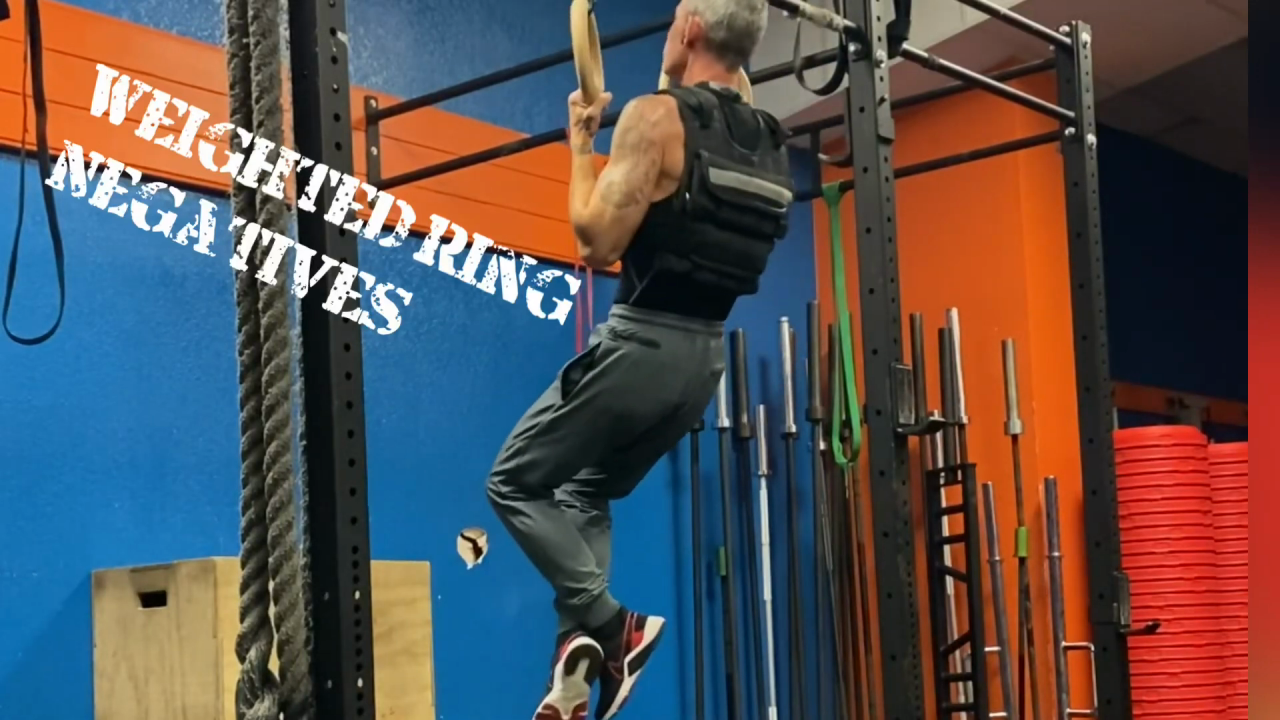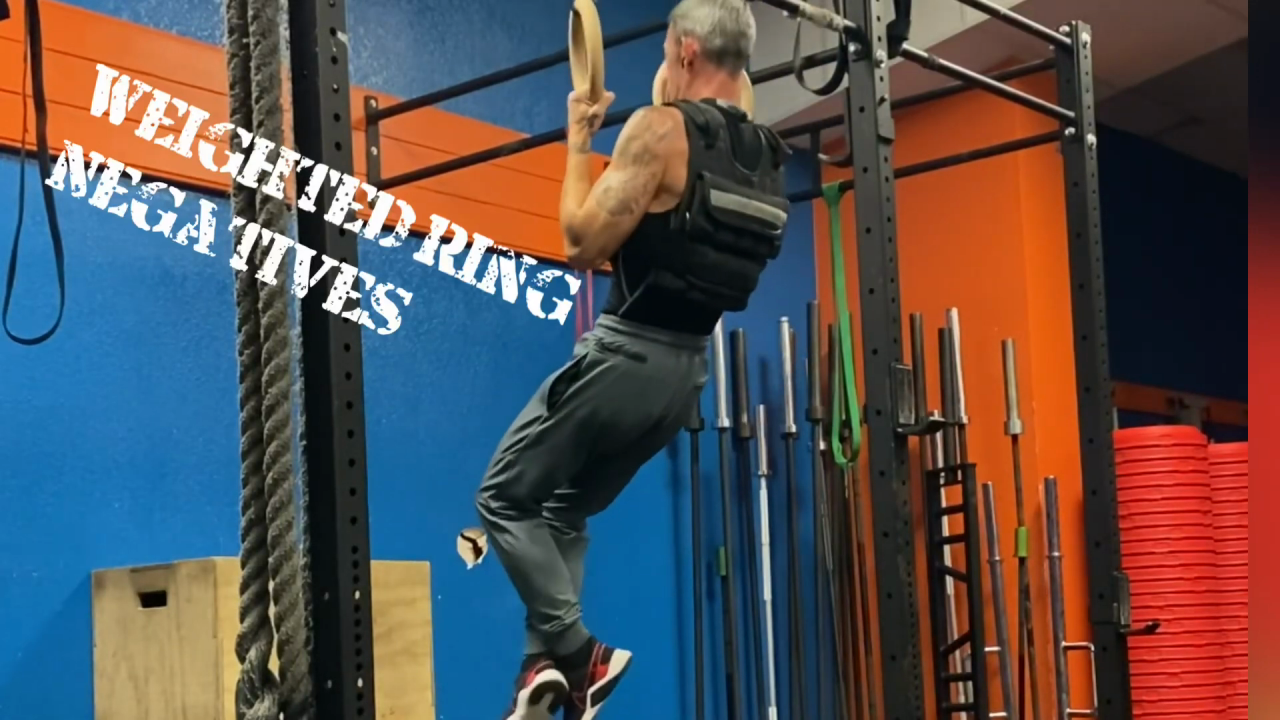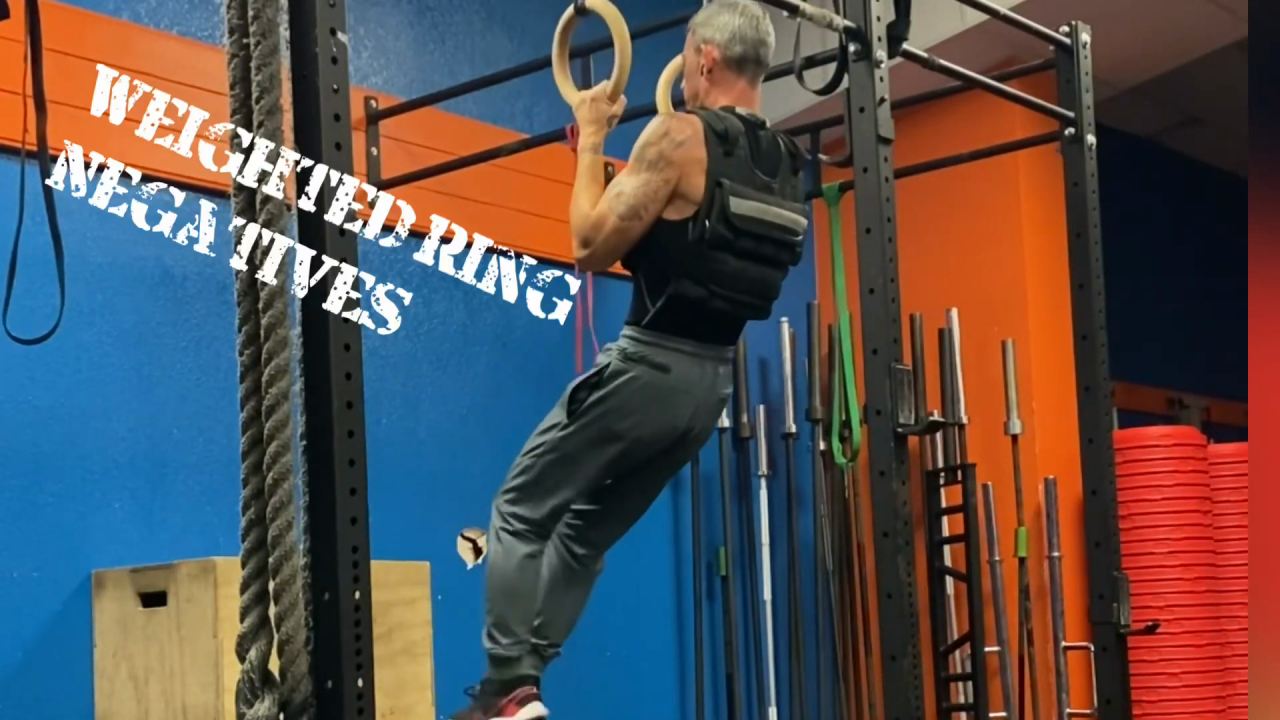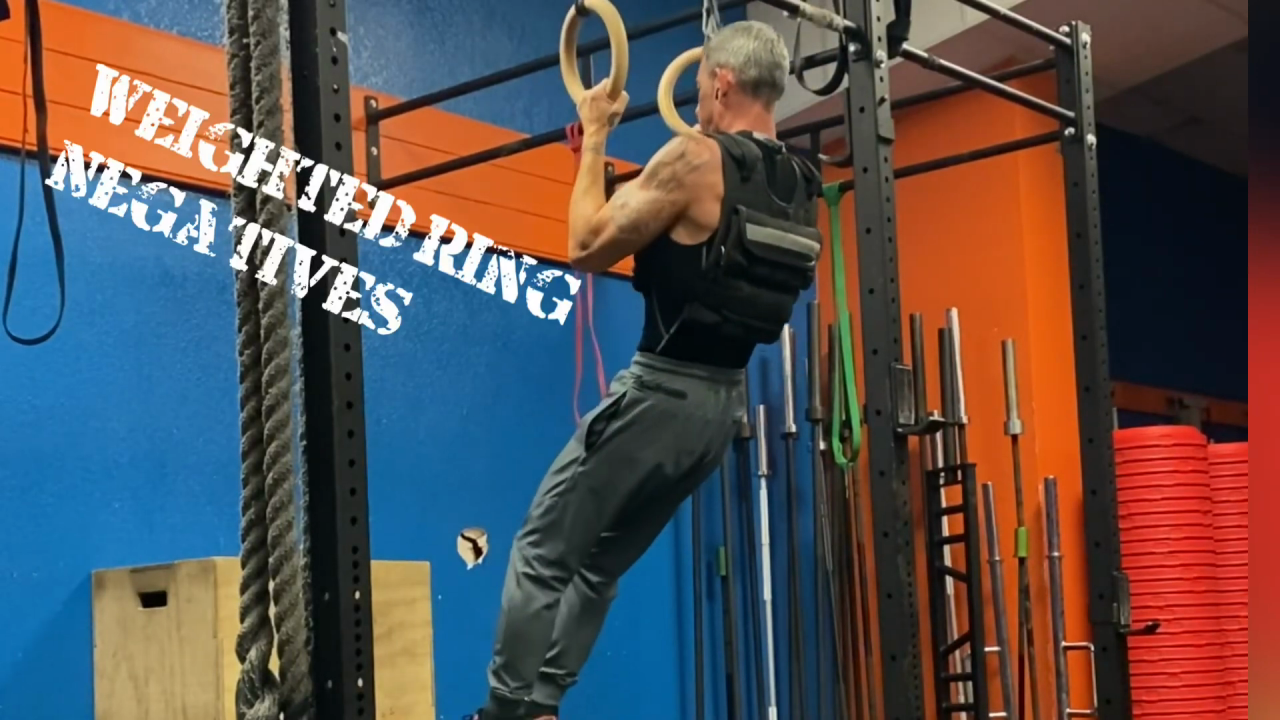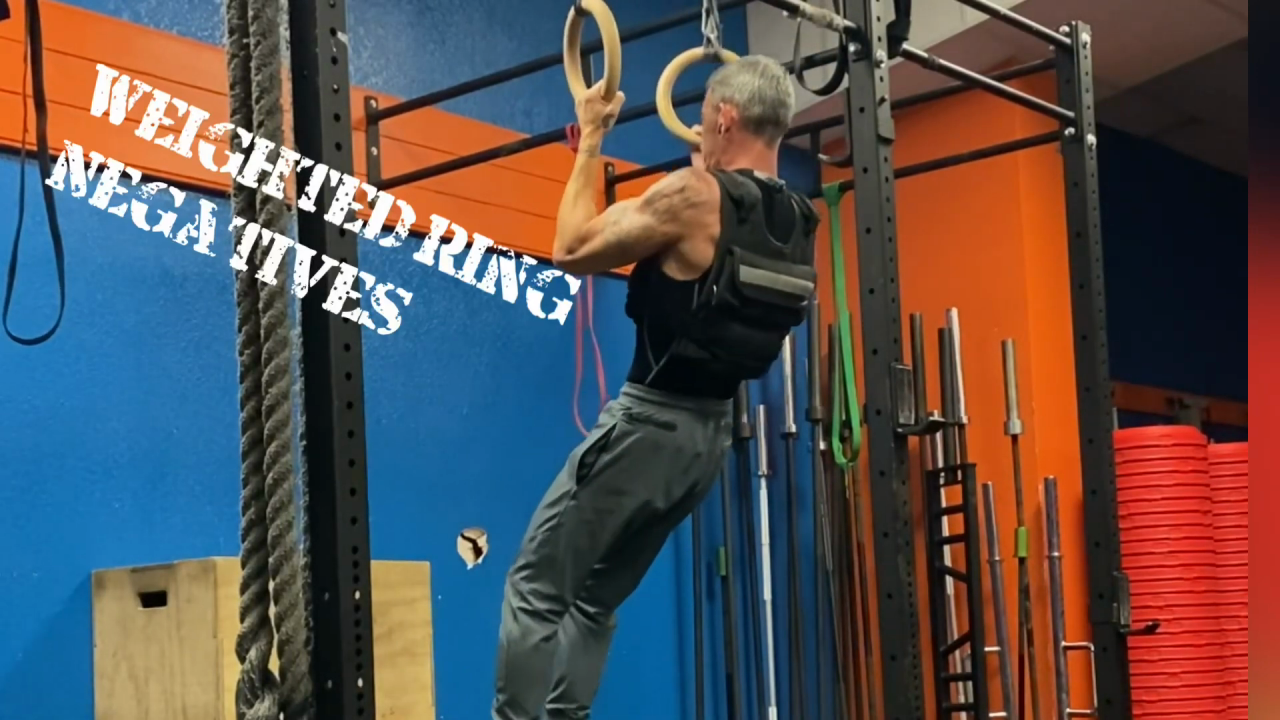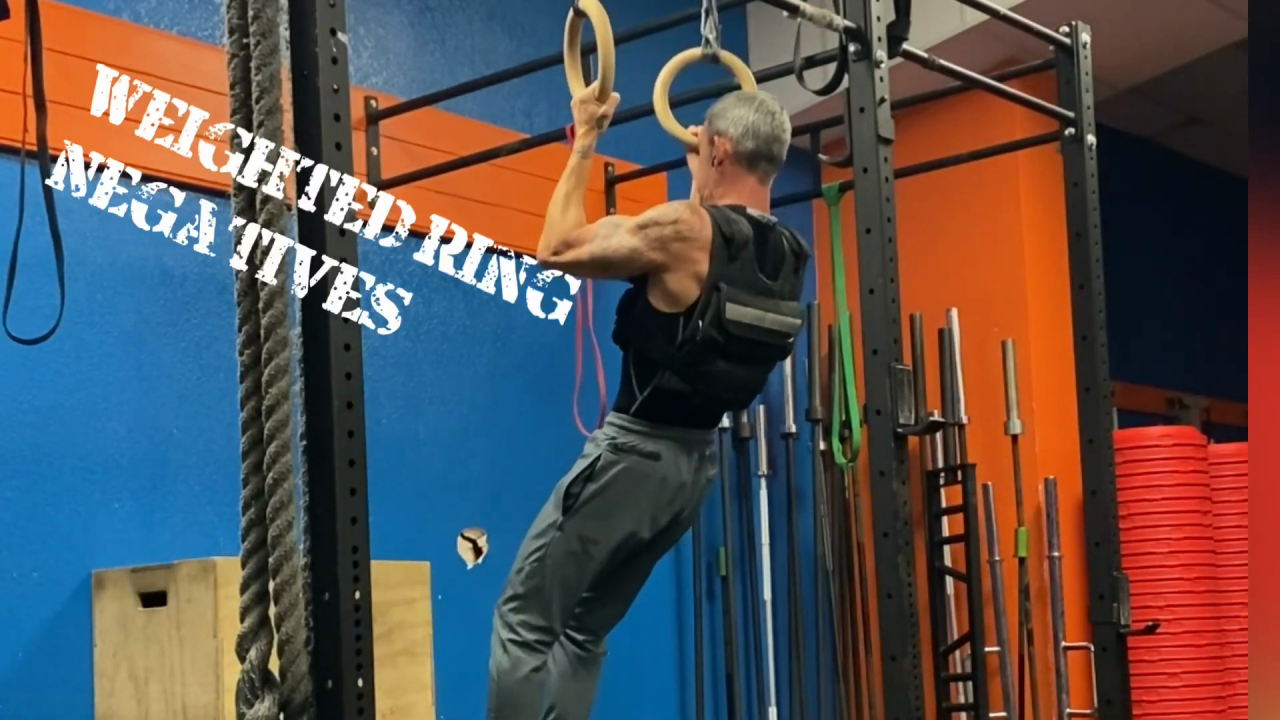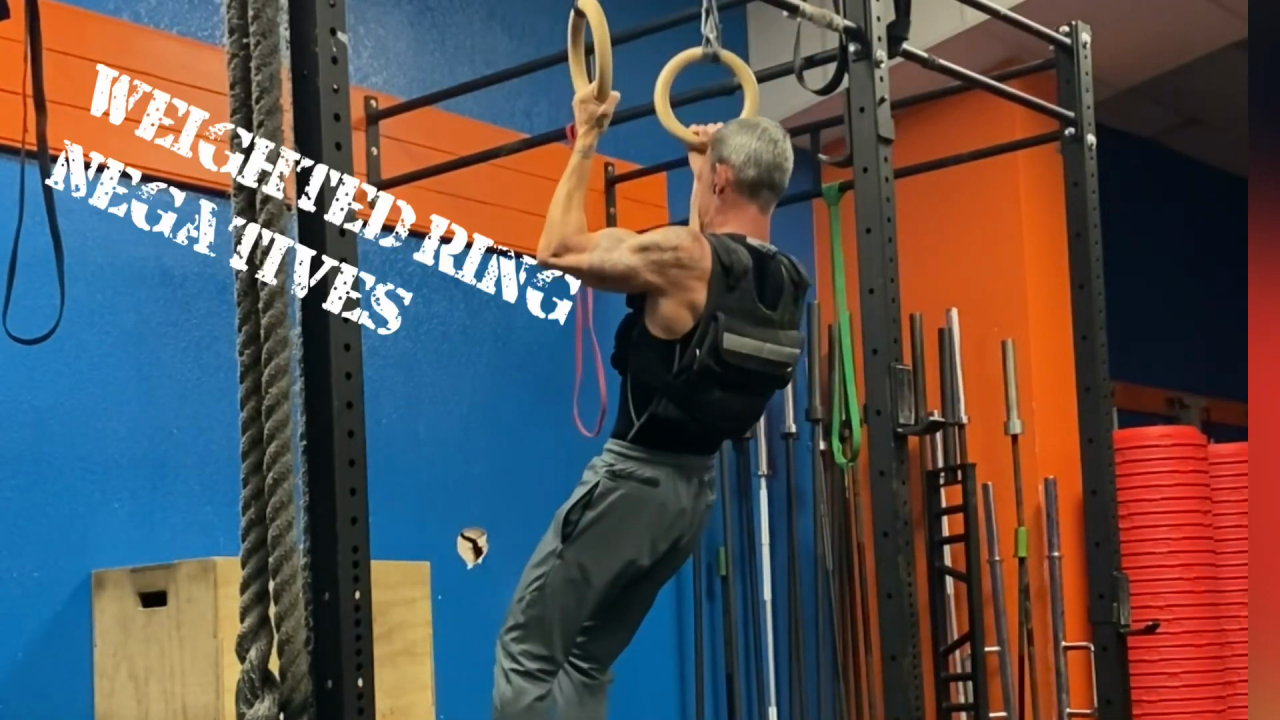
dt=0.4s
person 1, frame 1
left shoulder: (656, 115)
right shoulder: (766, 142)
left elbow: (597, 244)
left wrist: (579, 144)
left hip: (641, 344)
right hip: (703, 354)
left knee: (517, 483)
right knee: (585, 493)
left ankle: (608, 627)
right ankle: (581, 643)
person 1, frame 2
left shoulder: (662, 128)
right shoulder: (766, 160)
left elbow: (582, 244)
left wrist: (578, 141)
left hip: (625, 356)
right hip: (685, 368)
left knee: (505, 501)
right knee: (564, 509)
left ankle: (576, 651)
right ankle: (548, 660)
person 1, frame 3
left shoulder: (679, 135)
right shoulder: (784, 166)
left elbow: (591, 245)
left wrist: (590, 140)
left hip: (648, 368)
right hip: (709, 379)
left knee: (521, 512)
right knee: (585, 533)
person 1, frame 4
left shoulder: (695, 159)
right shoulder: (796, 188)
left elbow: (586, 247)
left wrist: (593, 139)
left hip: (659, 394)
right hip: (721, 401)
left knee: (541, 557)
right knee: (596, 568)
person 1, frame 5
left shoulder: (695, 195)
right shoulder: (796, 223)
left elbow: (571, 249)
left wrist: (590, 140)
right wrist: (709, 161)
left hip: (648, 425)
right hip: (708, 431)
left knee: (535, 592)
right knee: (593, 600)
person 1, frame 6
left shoulder: (687, 228)
right shoulder: (787, 257)
left elbow: (556, 248)
left wrist: (585, 141)
right wrist: (699, 171)
left hip: (633, 454)
right hip: (694, 461)
left knee: (524, 622)
right knee: (582, 631)
person 1, frame 7
left shoulder: (684, 257)
right shoulder: (787, 283)
left elbow: (557, 249)
left wrist: (586, 141)
right wrist: (700, 170)
left hip: (633, 482)
right hip: (694, 488)
left knee: (527, 651)
right knee: (588, 660)
